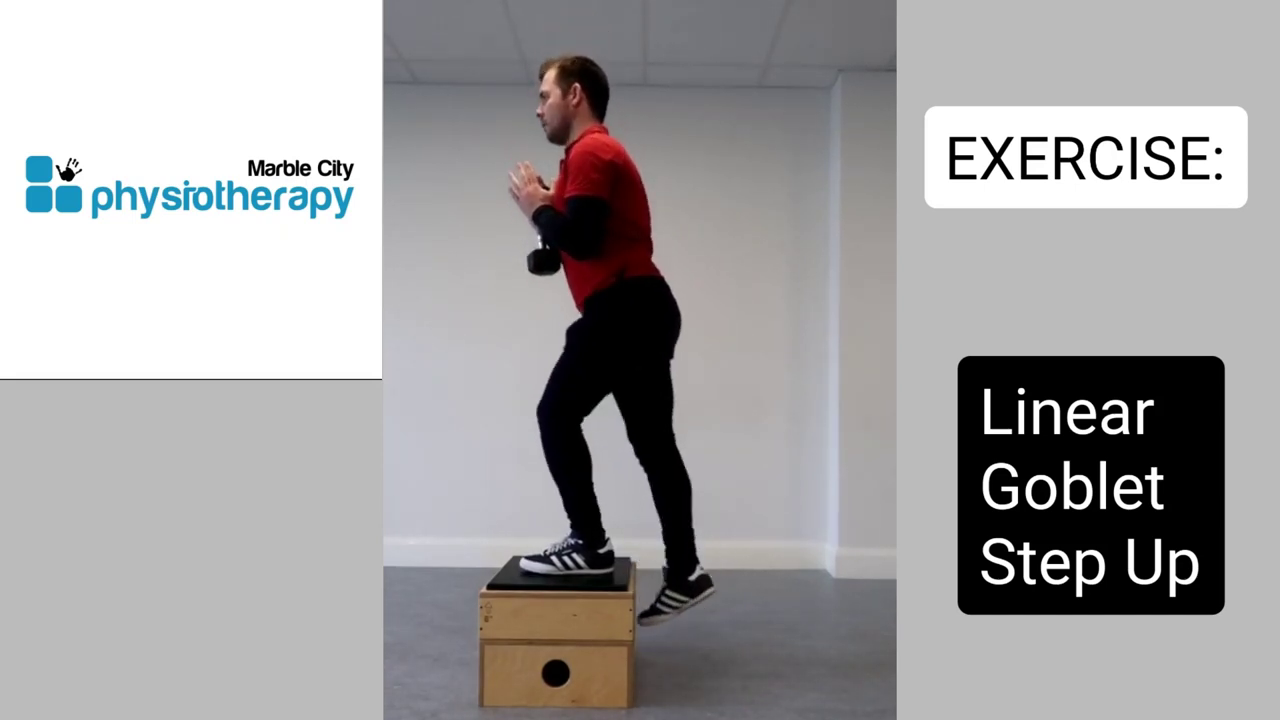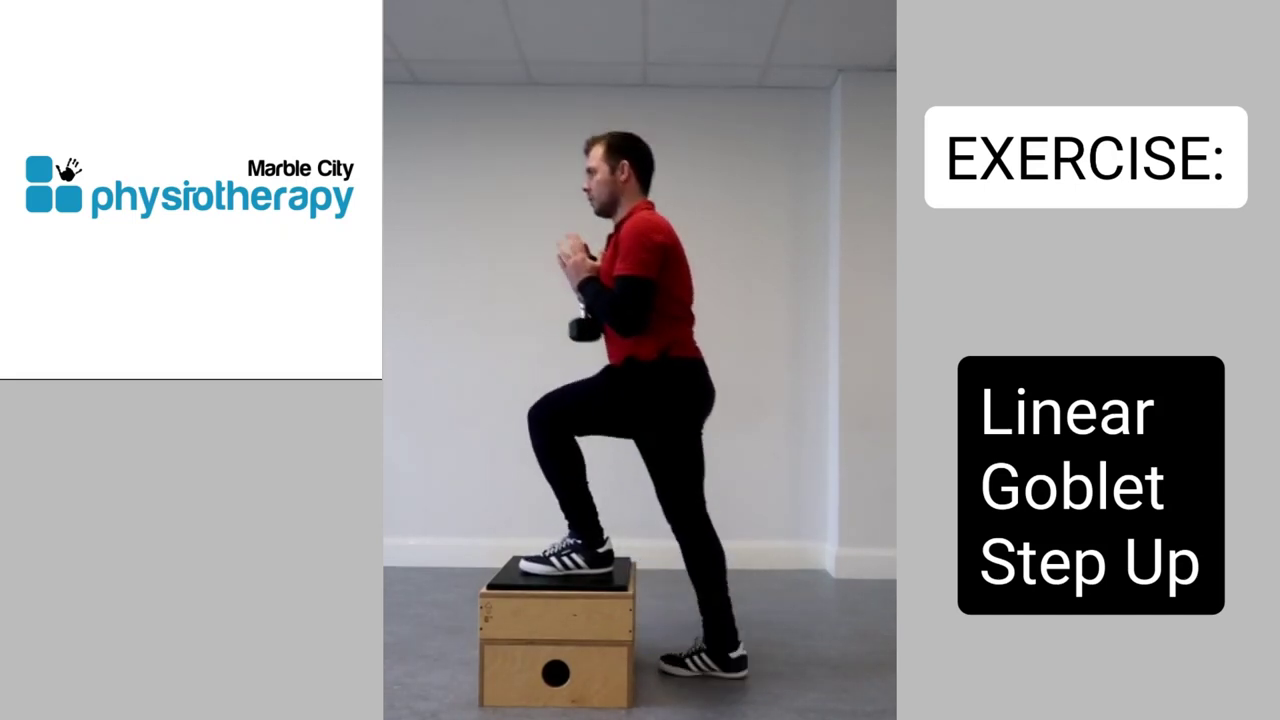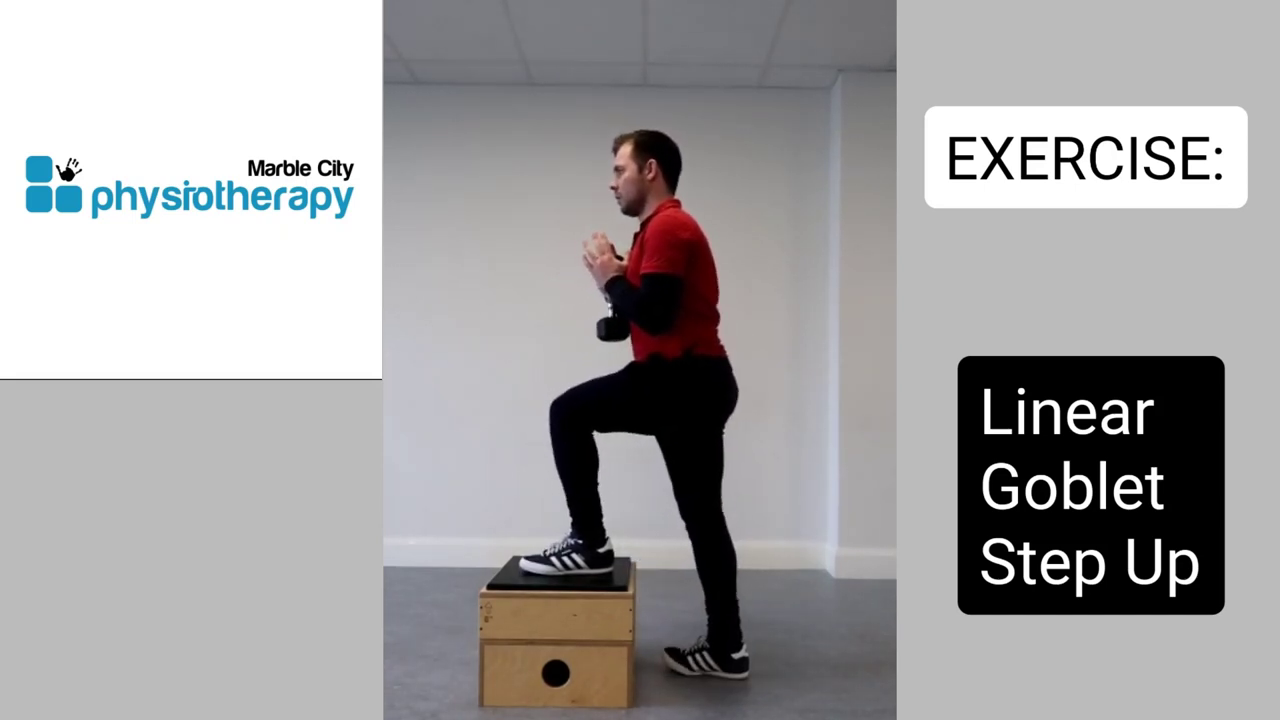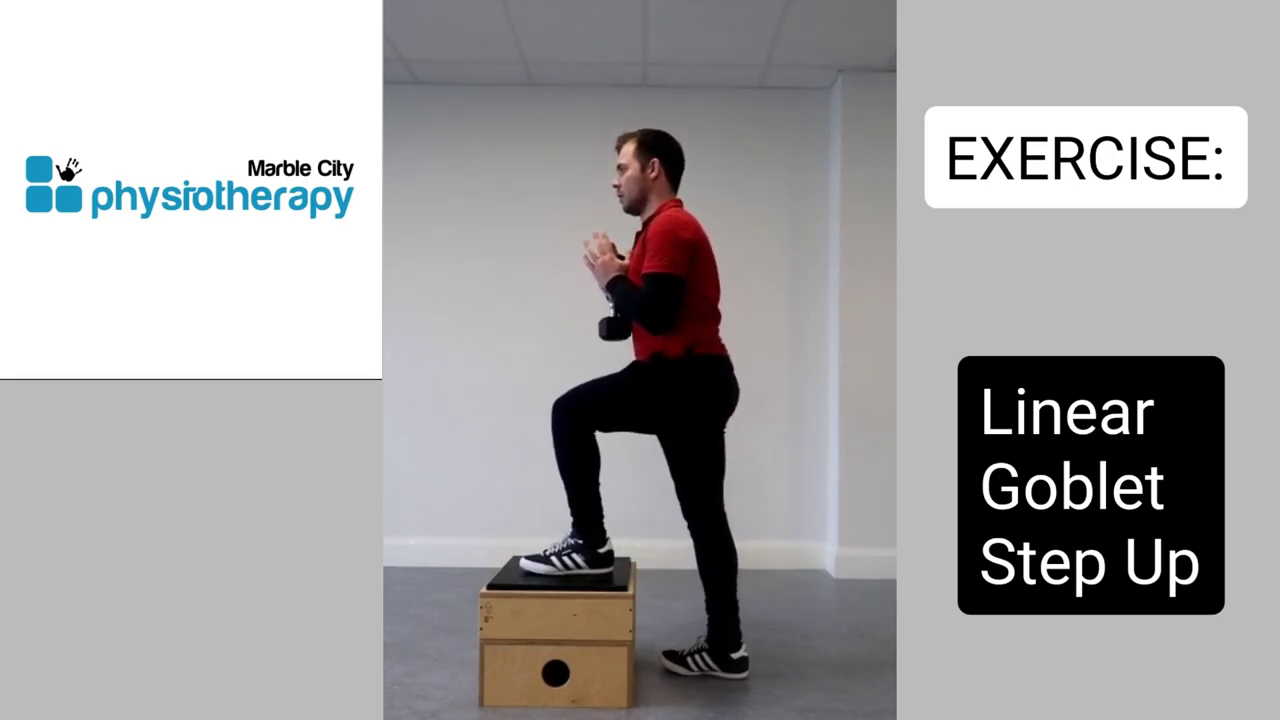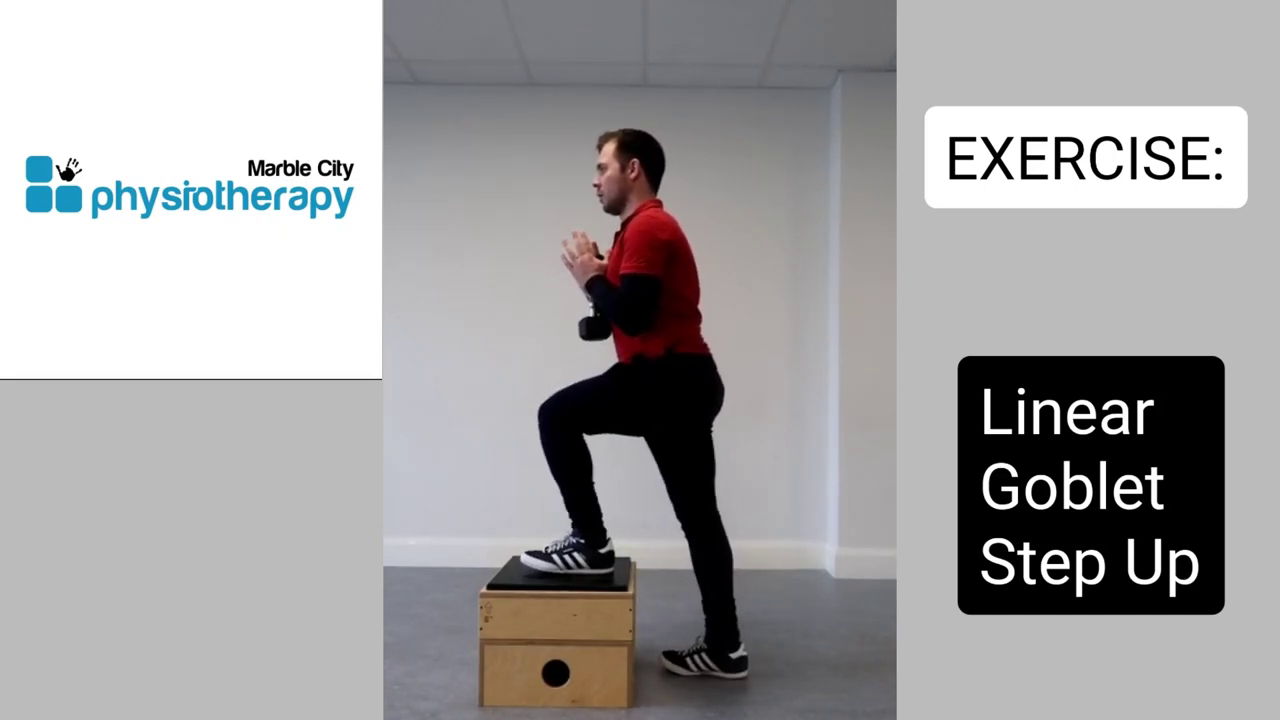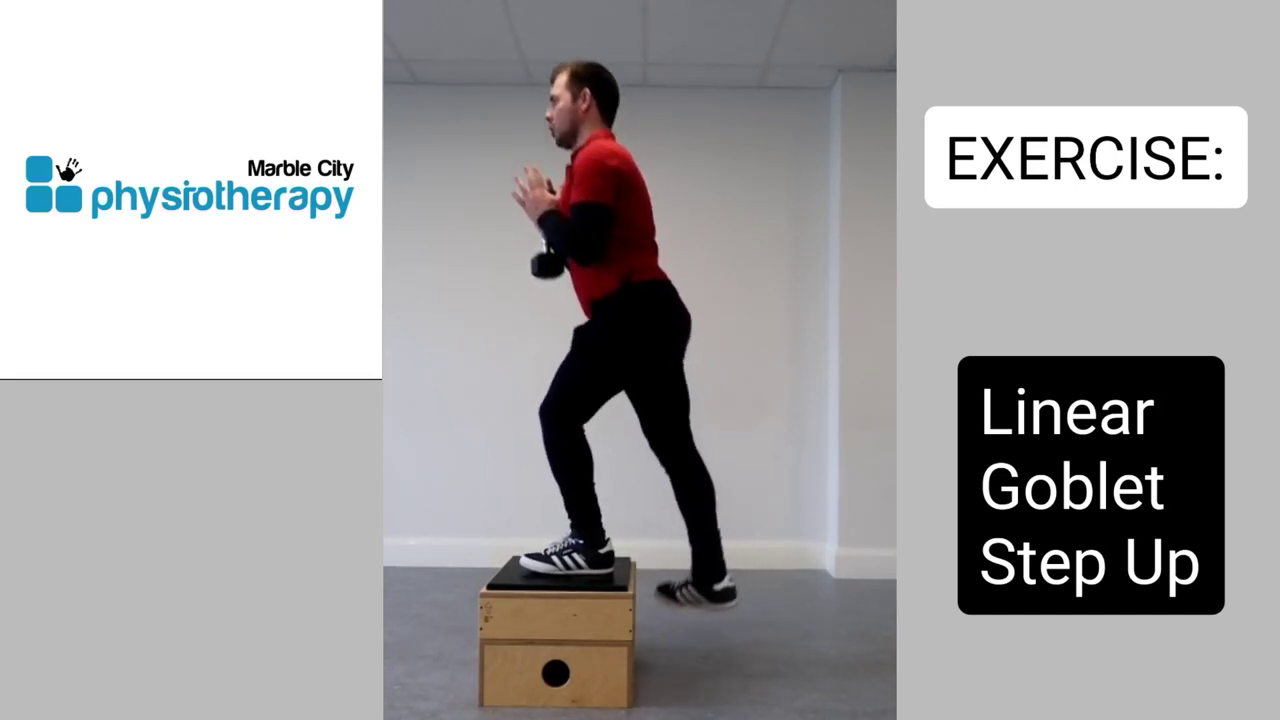
dt=0.4s
person 1, frame 1
left shoulder: (590, 153)
right shoulder: (598, 153)
left elbow: (581, 239)
left wrist: (537, 208)
right wrist: (549, 207)
left hip: (625, 310)
right hip: (641, 310)
left knee: (557, 415)
right knee: (654, 444)
left ankle: (590, 546)
right ankle: (684, 573)
person 1, frame 2
left shoulder: (641, 230)
right shoulder: (636, 231)
left elbow: (628, 318)
left wrist: (583, 279)
right wrist: (592, 279)
left hip: (663, 383)
right hip: (672, 383)
left knee: (548, 419)
right knee: (687, 516)
left ankle: (587, 544)
right ankle: (723, 646)
person 1, frame 3
left shoulder: (668, 227)
right shoulder: (661, 229)
left elbow: (654, 315)
left wrist: (609, 278)
right wrist: (620, 279)
left hip: (685, 381)
right hip: (696, 383)
left knee: (570, 413)
right knee: (702, 516)
left ankle: (589, 543)
right ankle: (726, 646)
person 1, frame 4
left shoulder: (669, 227)
right shoulder: (664, 228)
left elbow: (656, 316)
left wrist: (611, 278)
right wrist: (621, 278)
left hip: (686, 381)
right hip: (696, 383)
left knee: (572, 412)
right knee: (704, 516)
left ankle: (589, 543)
right ankle: (725, 646)
person 1, frame 5
left shoulder: (647, 228)
right shoulder: (643, 228)
left elbow: (634, 317)
left wrist: (590, 278)
right wrist: (601, 277)
left hip: (669, 380)
right hip: (681, 381)
left knee: (558, 416)
right knee: (697, 515)
left ankle: (590, 543)
right ankle: (723, 645)
person 1, frame 6
left shoulder: (595, 159)
right shoulder: (601, 159)
left elbow: (584, 249)
left wrist: (542, 213)
right wrist: (553, 212)
left hip: (633, 315)
right hip: (651, 315)
left knee: (560, 416)
right knee: (674, 446)
left ankle: (589, 546)
right ankle: (709, 576)
